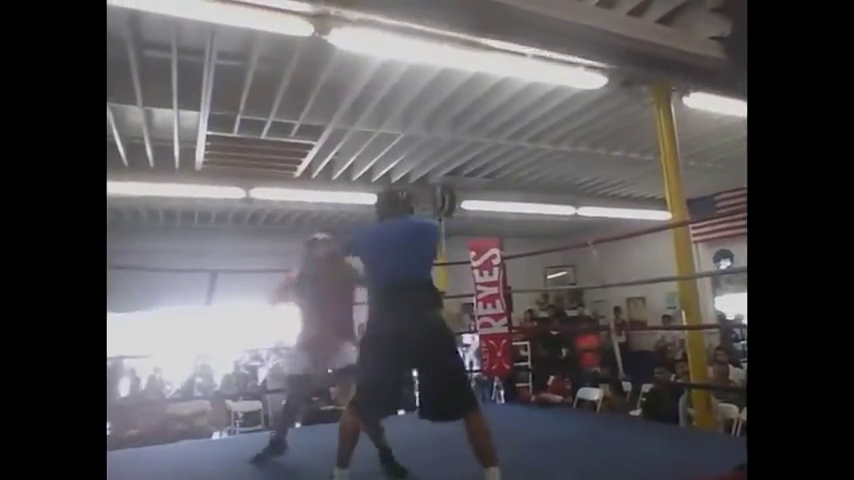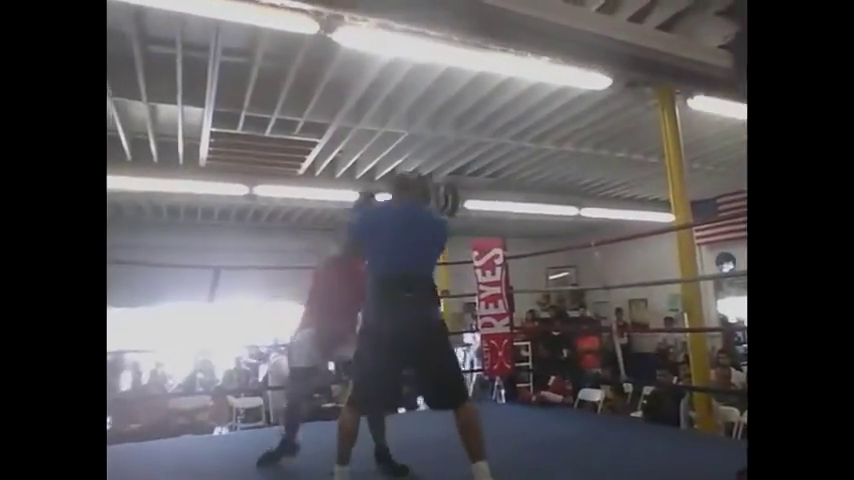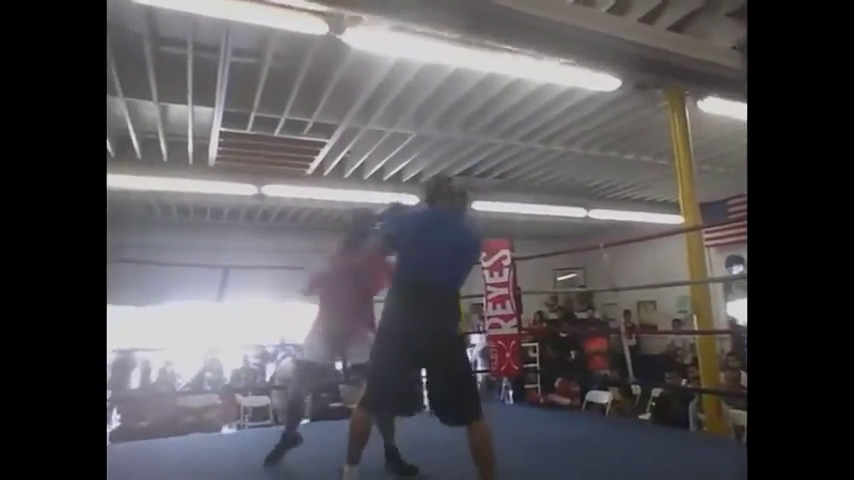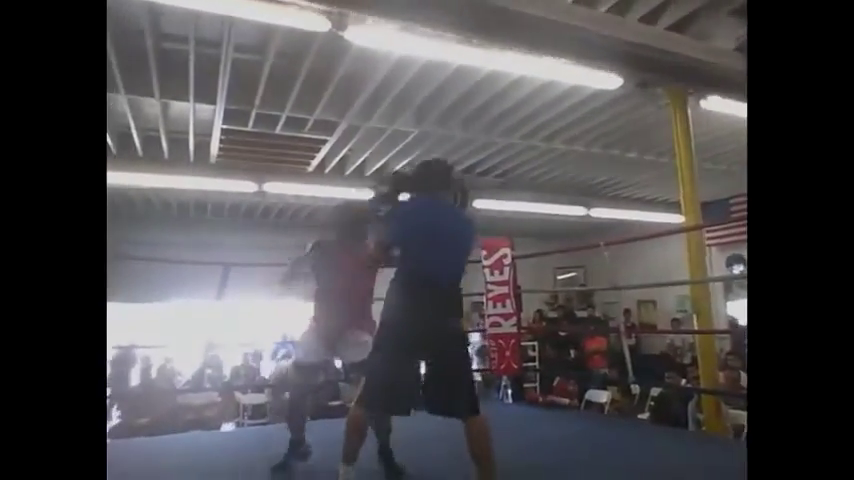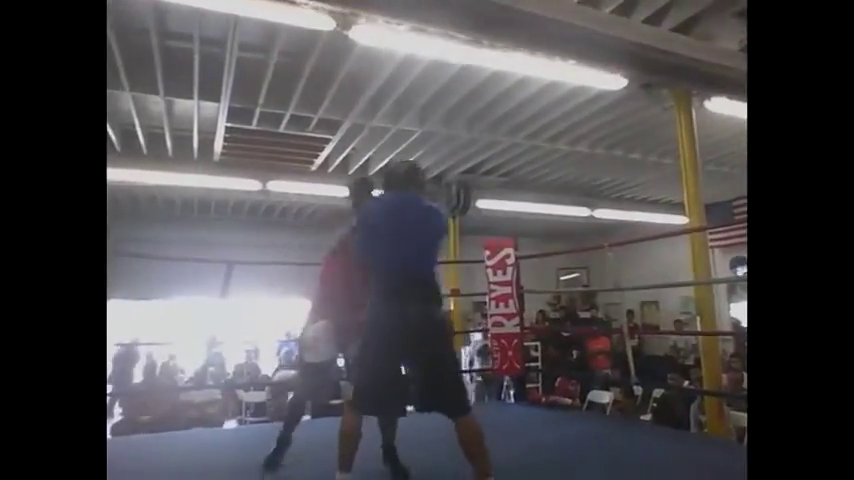
dt=0.2s
person 1, frame 1
left shoulder: (368, 235)
right shoulder: (429, 229)
left hip: (385, 324)
right hip: (427, 320)
left knee: (359, 406)
right knee: (467, 406)
person 1, frame 2
left shoulder: (374, 215)
right shoulder: (438, 224)
left hip: (381, 317)
right hip: (424, 315)
left knee: (357, 402)
right knee: (459, 399)
person 1, frame 3
left shoulder: (411, 218)
right shoulder: (471, 238)
left elbow: (380, 247)
left hip: (400, 321)
right hip: (443, 326)
left knee: (369, 403)
right knee: (472, 414)
person 1, frame 4
left shoulder: (413, 209)
right shoulder: (466, 224)
left elbow: (383, 246)
left hip: (403, 316)
right hip: (446, 320)
left knee: (367, 400)
right knee: (469, 410)
person 1, frame 5
left shoulder: (374, 210)
right shoulder: (435, 216)
left elbow: (362, 258)
left hip: (383, 316)
right hip: (426, 315)
left knee: (358, 404)
right knee: (459, 408)
person 2, frame 1
left shoulder: (343, 272)
right shoulder: (305, 276)
right elbow: (279, 297)
right wrist: (299, 279)
left hip: (340, 341)
right hip: (309, 342)
right knee: (294, 401)
left ankle: (385, 455)
right ankle: (276, 444)
person 2, frame 2
left shoulder: (362, 271)
right shoulder: (336, 263)
left hip: (345, 334)
right hip: (313, 332)
right knee: (297, 395)
left ankle: (382, 453)
right ankle: (287, 443)
person 2, frame 3
left shoulder: (375, 261)
right shoulder: (336, 257)
right elbow: (310, 290)
right wrist: (336, 270)
left hip: (359, 332)
right hip: (326, 330)
right knee: (297, 391)
left ankle: (391, 453)
right ankle: (288, 437)
person 2, frame 4
left shoulder: (368, 254)
right shoulder: (325, 251)
right elbow: (290, 276)
right wrist: (311, 254)
left hip: (356, 330)
right hip: (321, 328)
right knee: (299, 394)
left ankle: (385, 453)
right ankle: (297, 446)
person 2, frame 5
right shoulder: (348, 244)
left hip: (358, 325)
right hip: (325, 322)
right knee: (306, 390)
left ankle: (389, 451)
right ankle: (283, 441)
